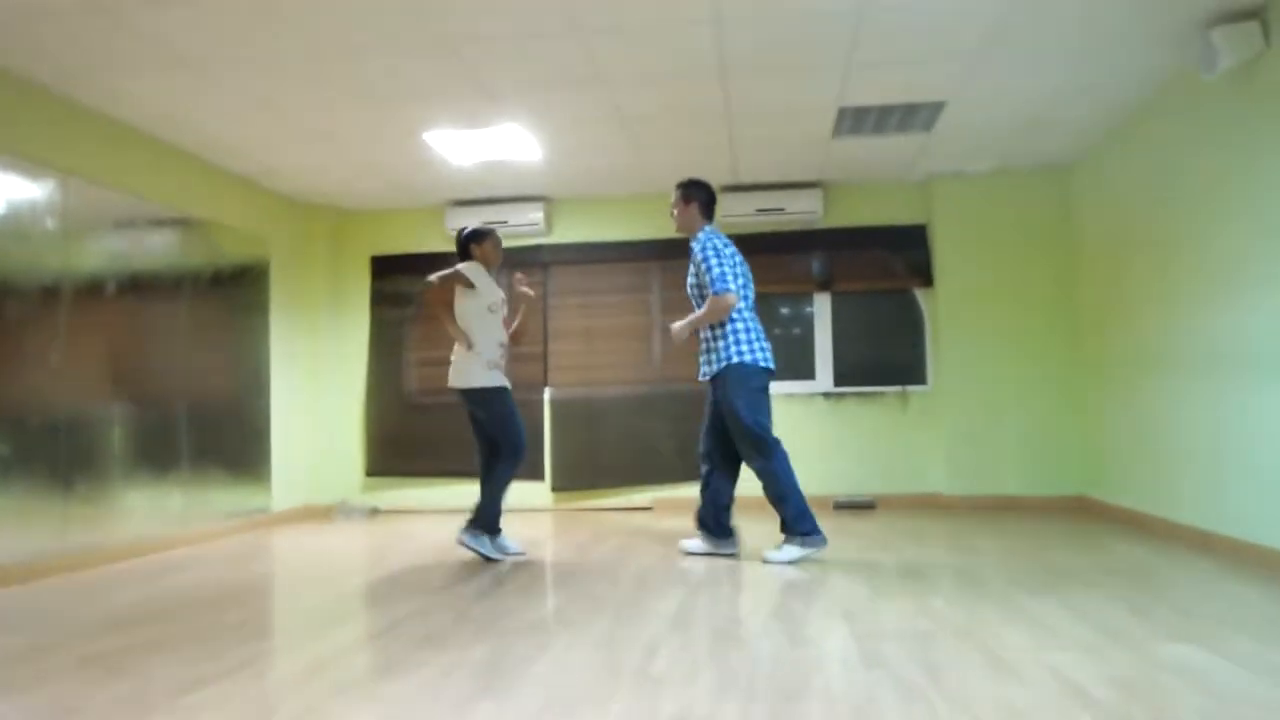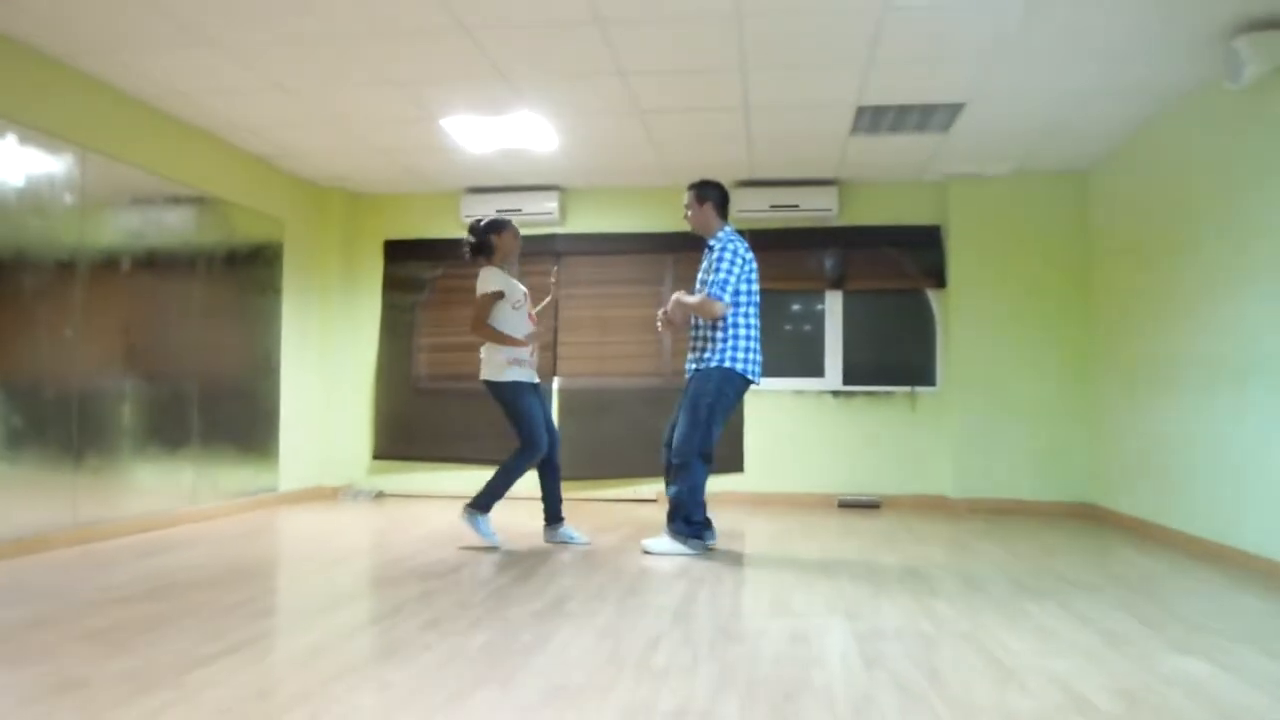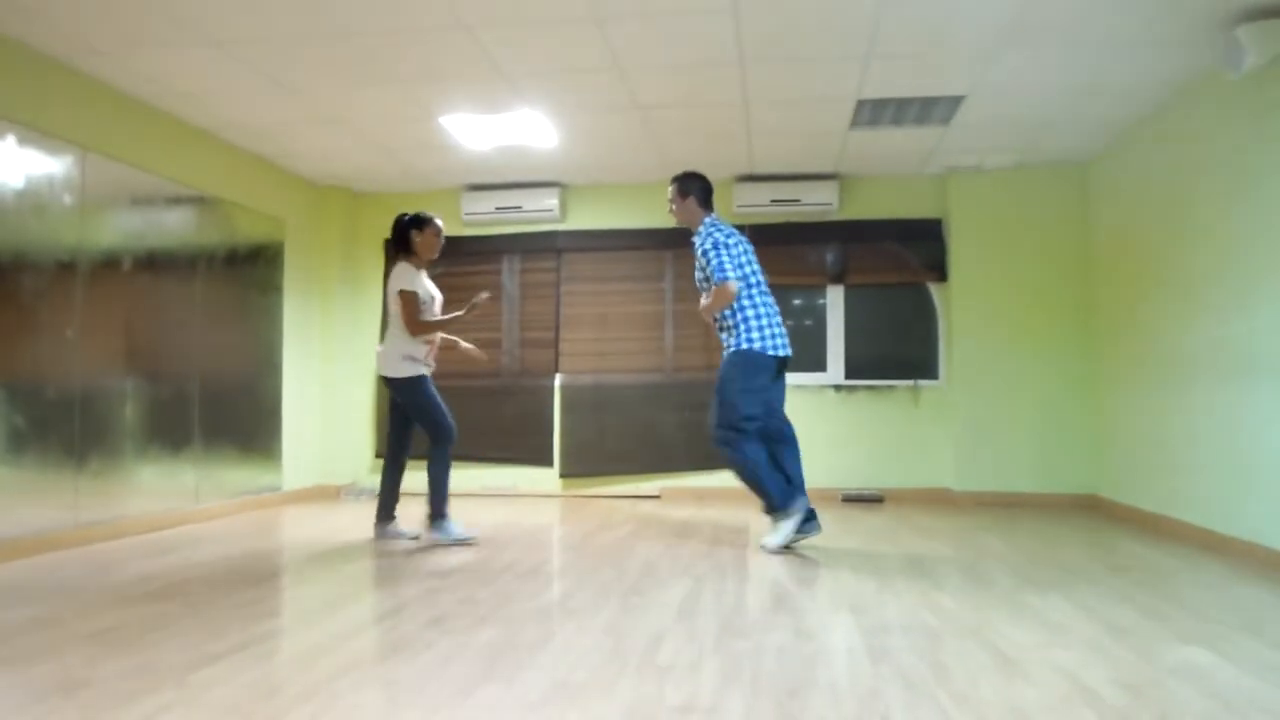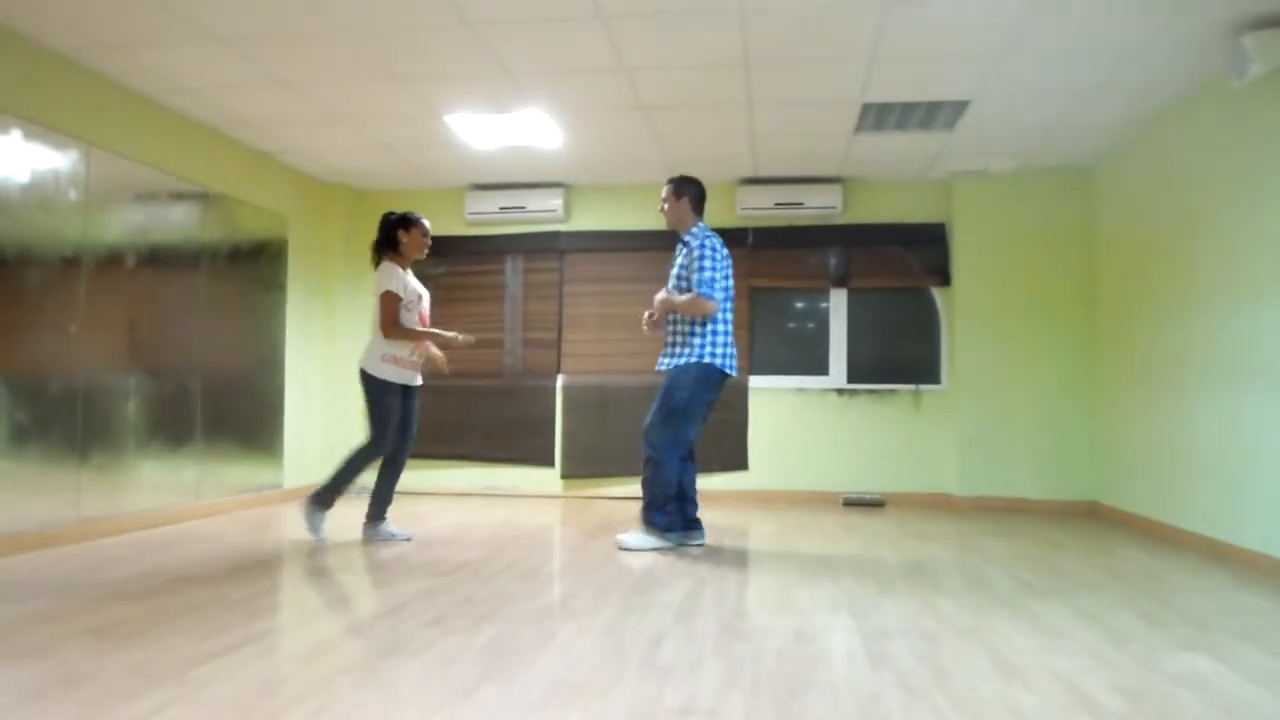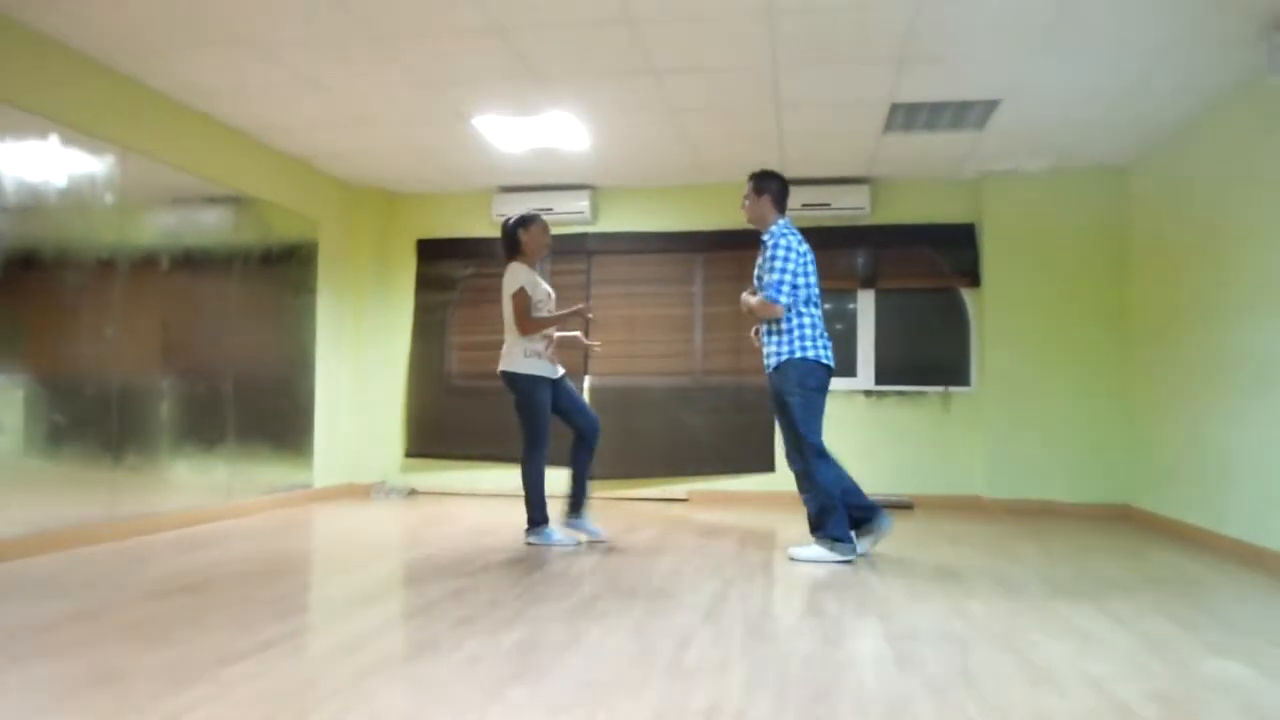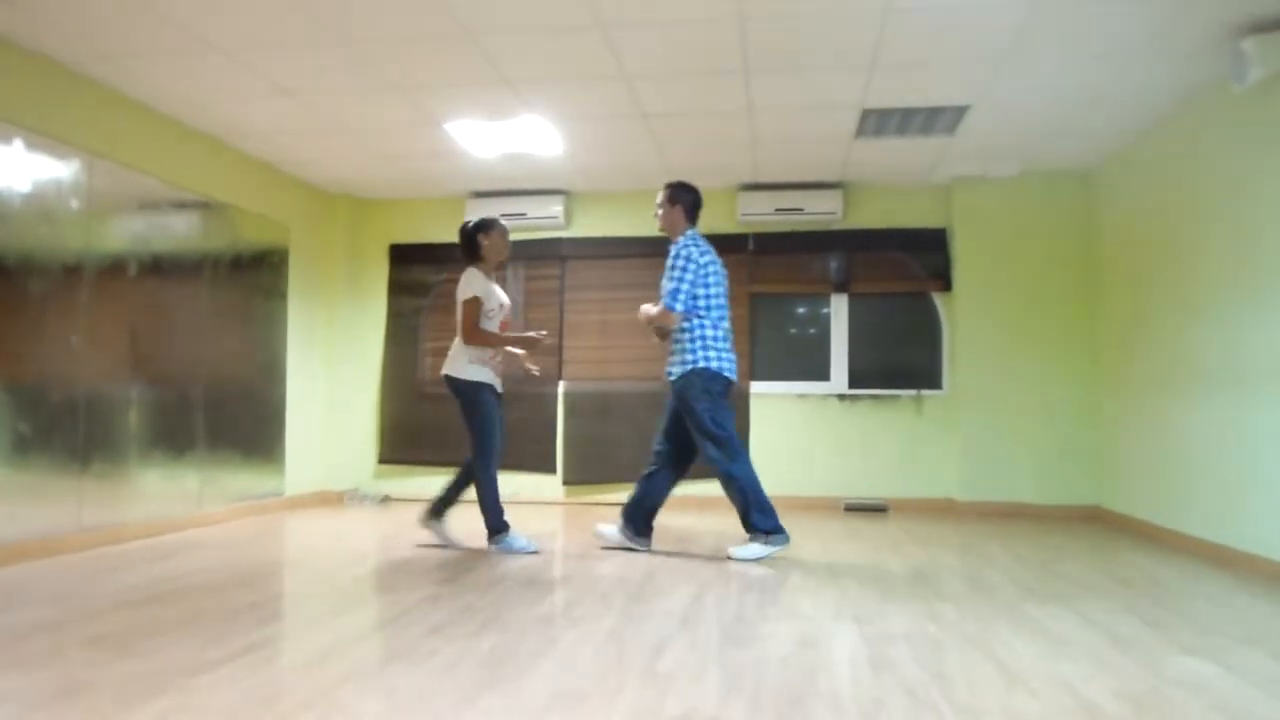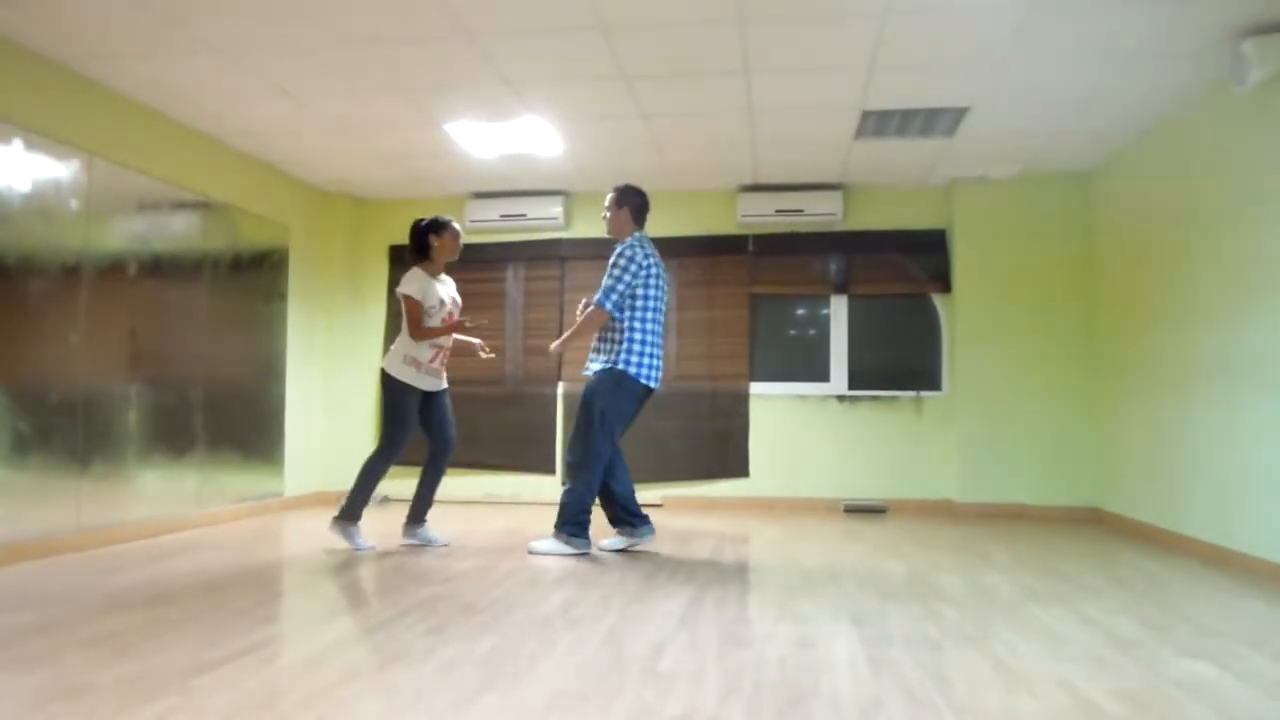
dt=0.7s
person 1, frame 1
left shoulder: (706, 246)
right shoulder: (716, 246)
left elbow: (725, 301)
left wrist: (688, 326)
right wrist: (694, 325)
left hip: (737, 360)
right hip: (730, 361)
left knee: (758, 446)
right knee: (717, 450)
left ankle: (804, 532)
right ankle: (717, 532)
person 1, frame 2
left shoulder: (729, 248)
right shoulder: (716, 250)
left elbow: (713, 307)
left wrist: (681, 301)
right wrist: (678, 315)
left hip: (725, 363)
right hip: (708, 364)
left knee: (688, 446)
right knee: (678, 442)
left ankle: (687, 532)
right ankle: (694, 527)
person 1, frame 3
left shoulder: (709, 238)
right shoulder: (729, 235)
left elbow: (729, 288)
left wrist: (708, 309)
right wrist: (715, 305)
left hip: (749, 347)
right hip: (767, 345)
left knee: (730, 431)
right knee: (772, 432)
left ankle: (785, 503)
right ankle: (798, 516)
person 1, frame 4
left shoulder: (703, 244)
right shoulder: (690, 246)
left elbow: (705, 304)
left wrist: (664, 301)
right wrist: (661, 314)
left hip: (701, 359)
right hip: (688, 359)
left knee: (661, 437)
right knee: (674, 442)
left ankle: (666, 524)
right ankle: (684, 526)
person 1, frame 5
left shoulder: (780, 242)
right shoulder: (782, 241)
left elbow: (773, 307)
left wrist: (747, 300)
right wrist: (764, 328)
left hip: (797, 358)
right hip: (797, 358)
left knee: (804, 448)
right knee: (802, 447)
left ankle: (834, 538)
right ankle: (865, 518)
person 1, frame 6
left shoulder: (684, 252)
right shoulder: (701, 252)
left elbow: (670, 316)
left wrist: (648, 314)
right wrist: (665, 326)
left hip: (699, 366)
right hip: (699, 367)
left knee: (722, 450)
right knee: (669, 450)
left ankle: (767, 532)
right ankle: (635, 528)
person 1, frame 7
left shoulder: (630, 252)
right shoulder: (648, 255)
left elbow: (600, 314)
left wrist: (563, 341)
right wrist: (590, 310)
left hip: (622, 367)
right hip: (638, 368)
left knee: (586, 449)
right knee: (602, 447)
left ankle: (571, 534)
right ankle: (632, 523)
person 2, frame 1
left shoulder: (484, 286)
right shoulder: (470, 271)
left elbow: (506, 334)
right elbow: (433, 283)
left wrist: (521, 302)
right wrist: (455, 329)
left hip: (485, 380)
right hip: (480, 380)
left knee: (494, 457)
right knee: (514, 450)
left ankle: (489, 532)
right ankle: (476, 527)
person 2, frame 2
left shoulder: (503, 279)
right shoulder: (493, 275)
left elbow: (524, 323)
right elbow: (477, 324)
left wrist: (551, 297)
right wrist: (519, 341)
left hip: (522, 373)
right hip: (505, 374)
left knee: (548, 444)
right knee: (535, 446)
left ankle: (554, 524)
right ankle: (478, 509)
person 2, frame 3
left shoulder: (421, 275)
right shoulder: (404, 273)
right elbow: (414, 327)
left wrist: (457, 342)
right wrist: (464, 313)
left hip: (413, 370)
right hip: (402, 369)
left knee: (398, 446)
right knee: (444, 434)
left ankle: (385, 521)
right ankle: (438, 520)
person 2, frame 4
left shoulder: (409, 277)
right shoulder: (390, 274)
right elbow: (388, 329)
left wrist: (428, 347)
right wrist: (439, 337)
left hip: (407, 373)
right hip: (384, 371)
left knee: (401, 446)
right knee: (380, 442)
left ankle: (376, 519)
right ankle: (319, 503)
person 2, frame 5
left shoulder: (531, 276)
right shoulder: (519, 272)
right elbow: (525, 327)
left wrist: (570, 336)
right wrist: (569, 315)
left hip: (545, 369)
right hip: (525, 369)
left knee: (590, 427)
right knee: (537, 444)
left ankle: (576, 512)
right ankle: (537, 526)
person 2, frame 6
left shoulder: (491, 283)
right shoulder: (474, 279)
right elbow: (471, 335)
left wrist: (515, 351)
right wrist: (518, 339)
left hip: (485, 377)
right hip: (469, 375)
left knee: (486, 451)
right knee: (488, 451)
left ankle: (436, 513)
right ankle: (499, 534)
person 2, frame 7
left shoulder: (448, 283)
right shoulder: (415, 279)
right elbow: (417, 332)
left wrist: (469, 340)
right wrist: (454, 326)
left hip: (434, 381)
right hip: (404, 375)
left knee: (445, 444)
right knee: (391, 448)
left ankle: (416, 523)
right ankle: (347, 518)
